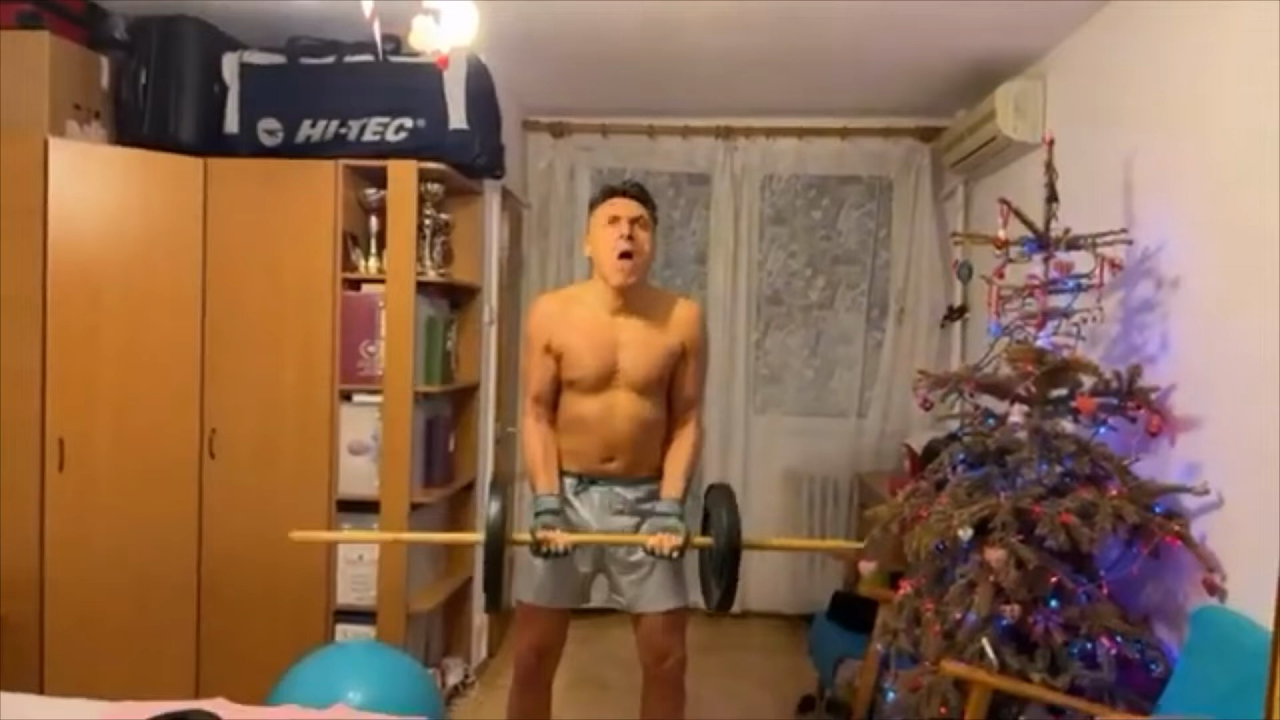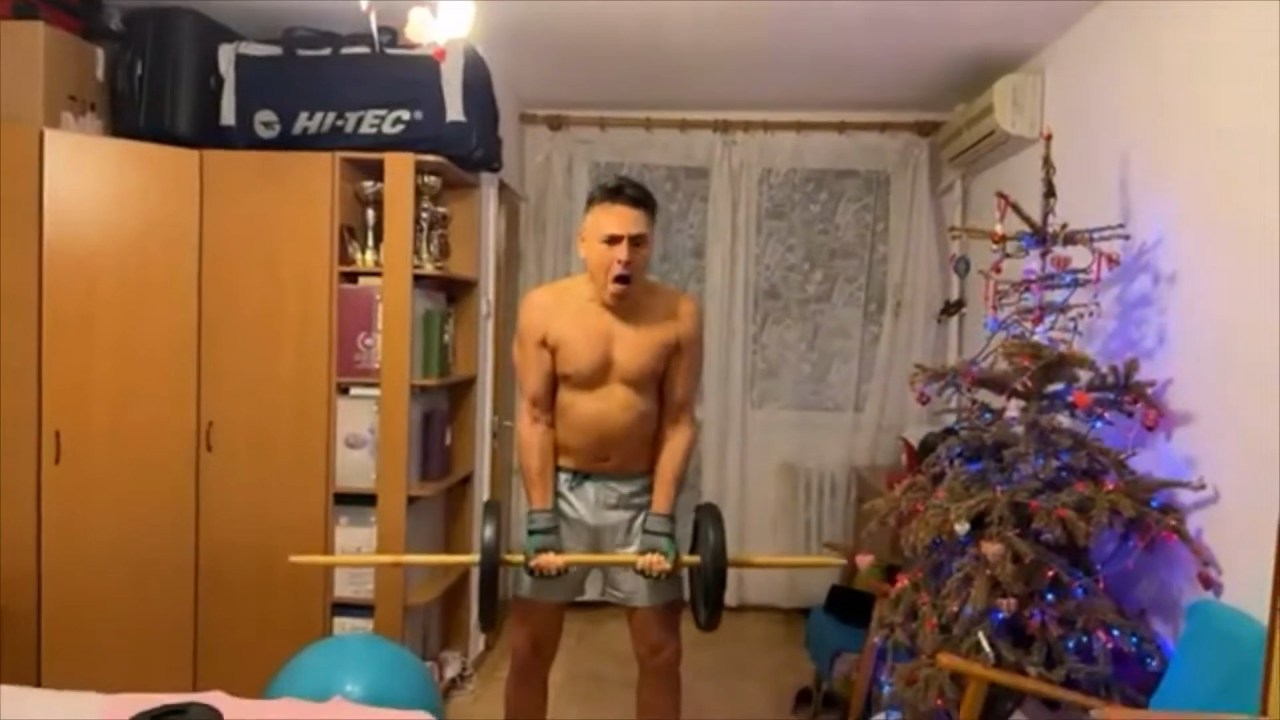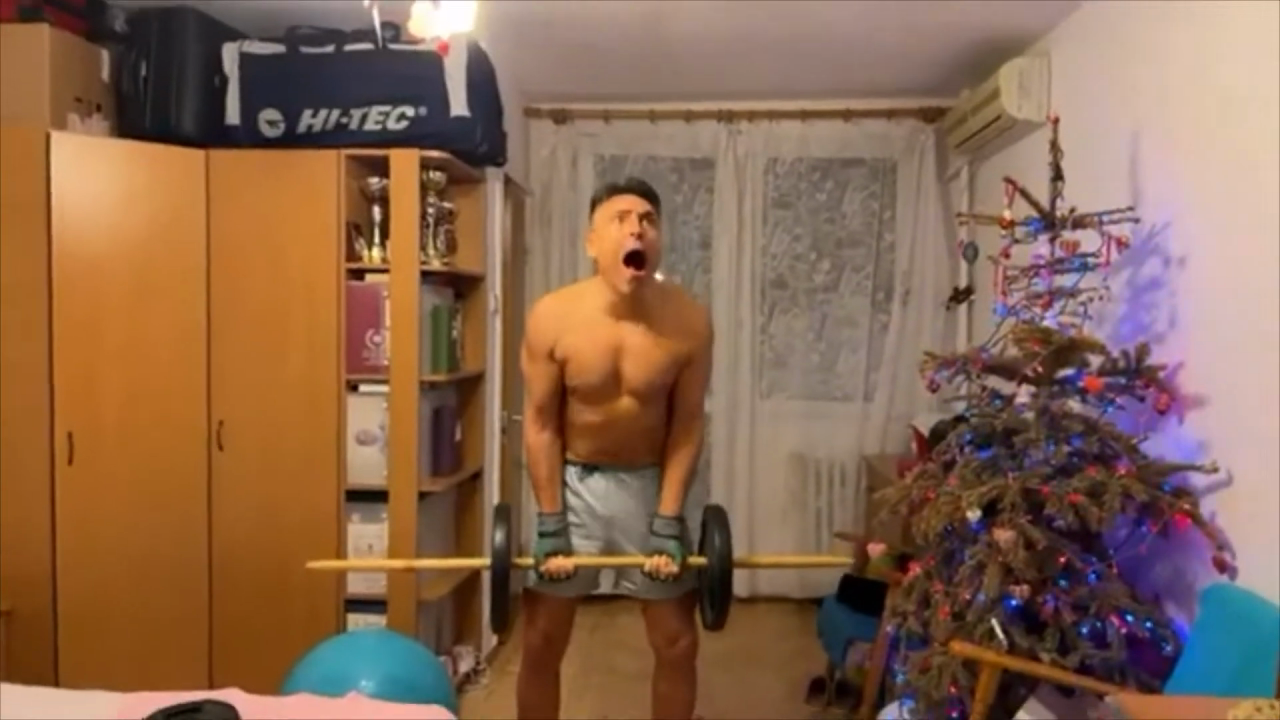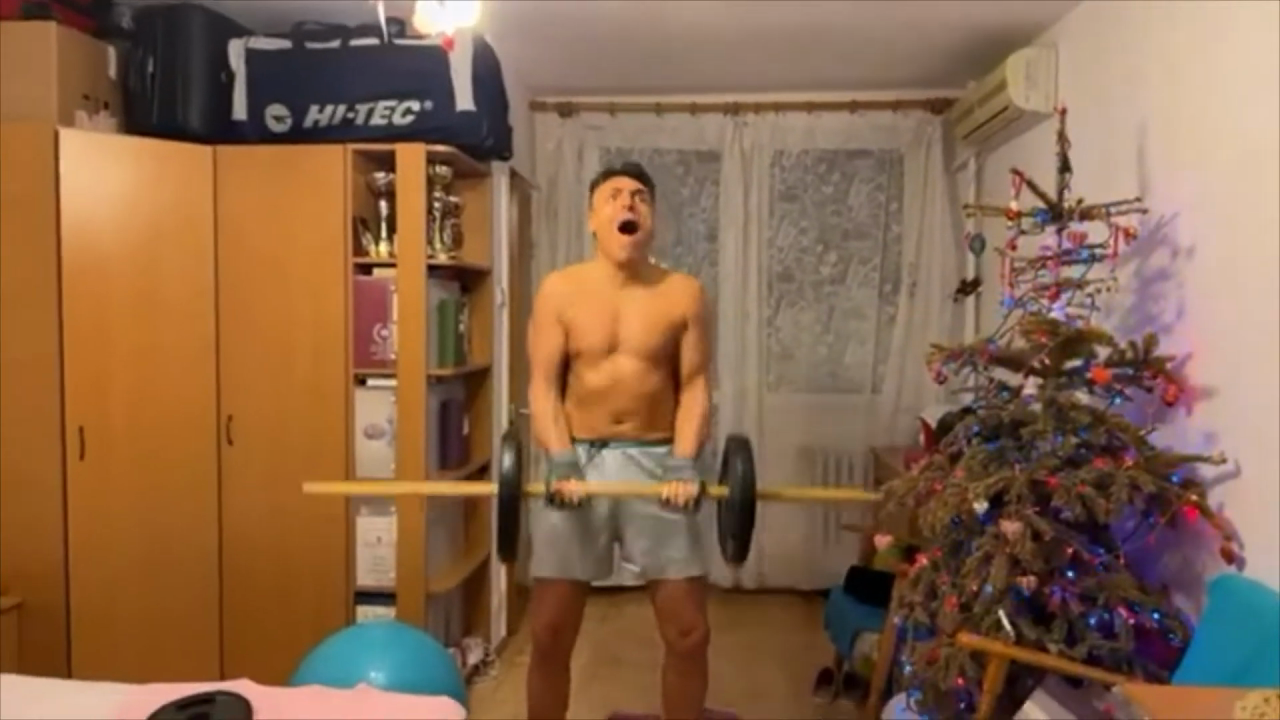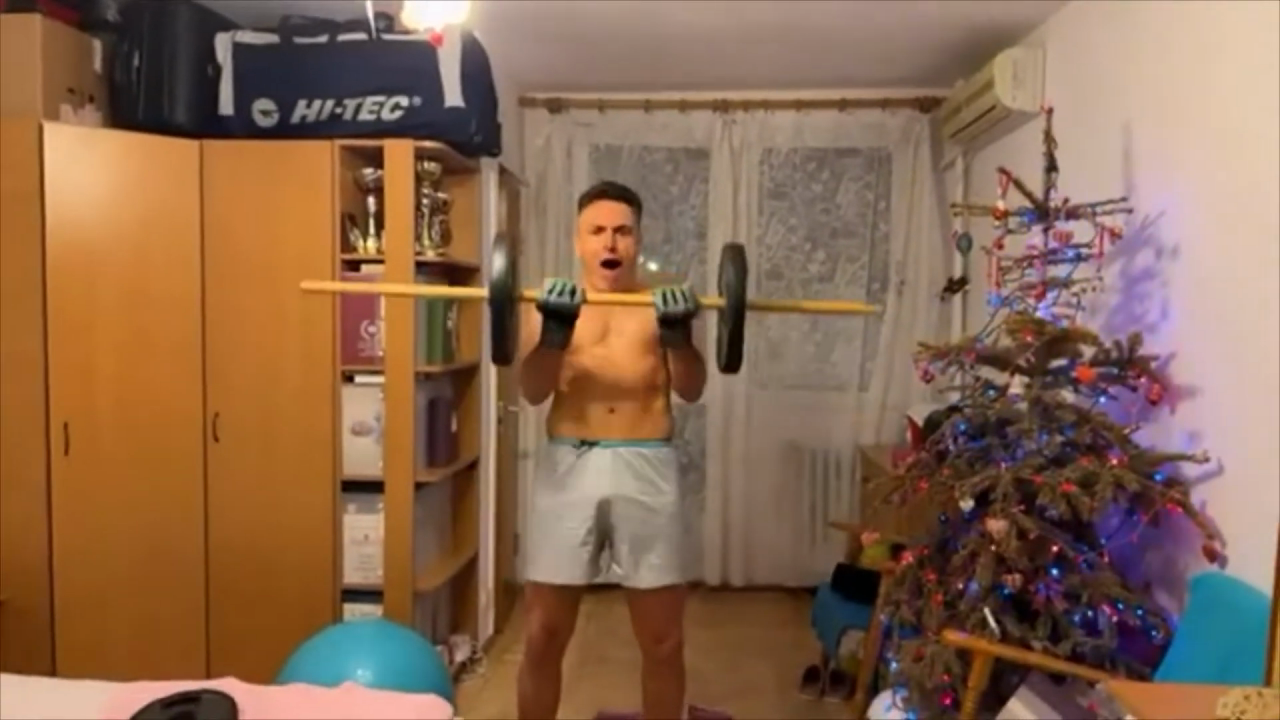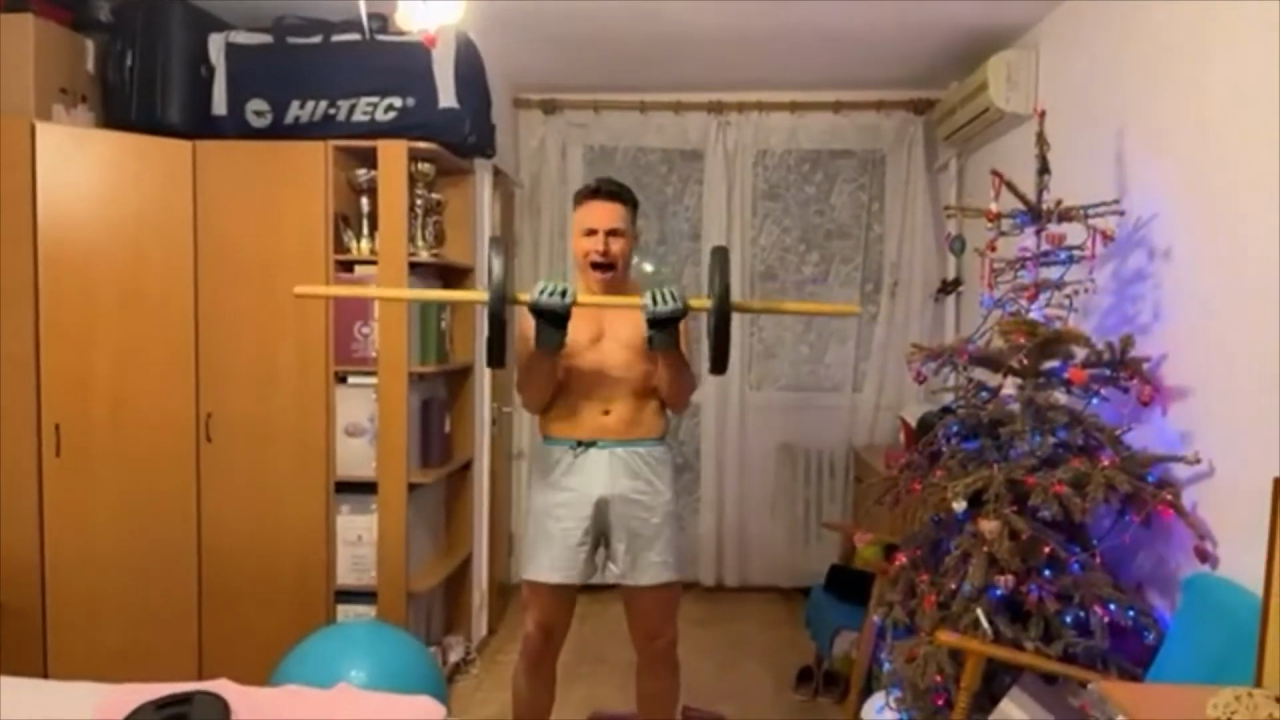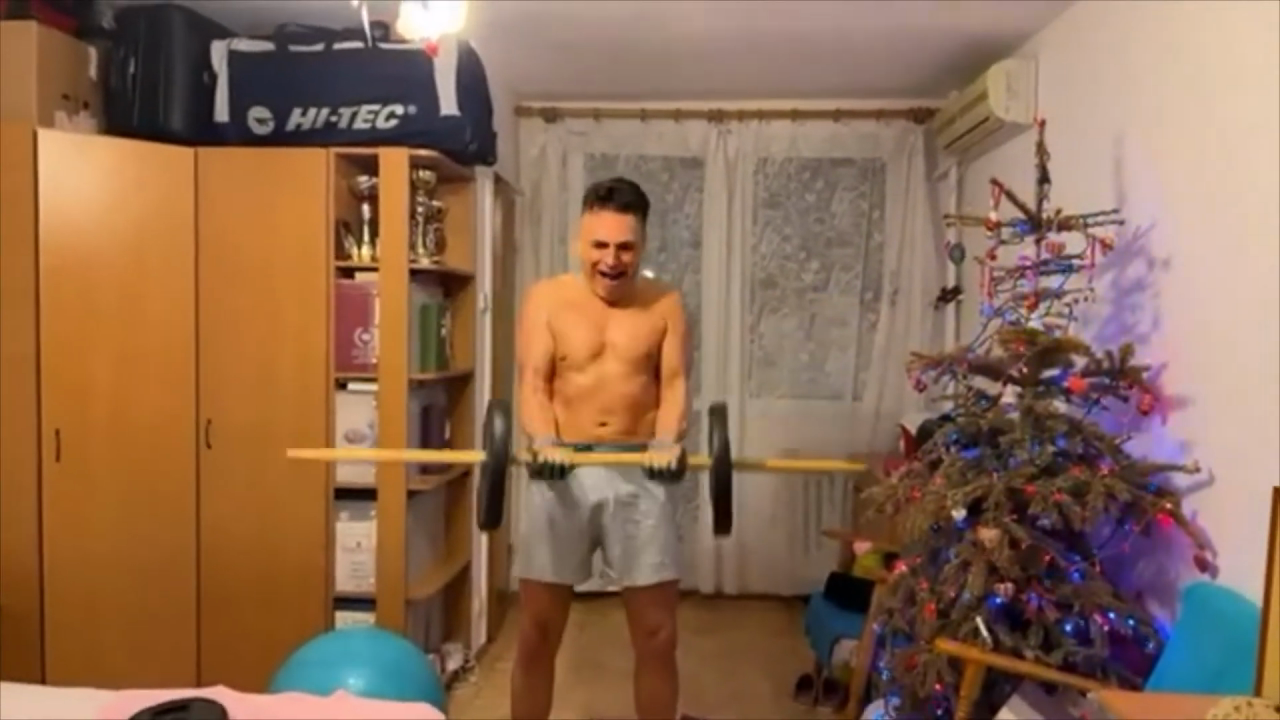
dt=0.4s
person 1, frame 1
left shoulder: (683, 319)
right shoulder: (550, 313)
left elbow: (687, 420)
right elbow: (537, 416)
left wrist: (672, 505)
right wrist: (547, 505)
left hip: (645, 500)
right hip: (569, 495)
left knee: (666, 658)
right knee: (533, 656)
person 1, frame 2
left shoulder: (680, 314)
right shoulder: (543, 307)
left elbow: (678, 421)
right elbow: (534, 418)
left wrist: (661, 521)
right wrist: (540, 521)
left hip: (638, 494)
right hip: (563, 489)
left knee: (660, 651)
right knee: (529, 650)
person 1, frame 3
left shoulder: (691, 321)
right shoulder: (552, 317)
left elbow: (686, 426)
right elbow: (540, 426)
left wrist: (668, 524)
right wrist: (550, 528)
left hip: (648, 484)
right hip: (573, 483)
left knee: (677, 644)
right knee: (540, 644)
person 1, frame 4
left shoulder: (683, 291)
right shoulder: (559, 288)
left elbow: (695, 384)
right elbow: (543, 385)
left wrist: (685, 466)
right wrist: (560, 466)
left hip: (655, 464)
right hip: (581, 464)
left knee: (689, 633)
right knee: (549, 633)
person 1, frame 5
left shoulder: (665, 300)
right shoulder: (553, 300)
left elbow: (690, 387)
right elbow: (532, 389)
left wrist: (679, 331)
right wrist: (552, 329)
left hip: (646, 469)
right hip: (568, 469)
left knee: (663, 641)
right knee: (543, 636)
person 1, frame 6
left shoulder: (659, 304)
right shoulder: (545, 301)
left elbow: (679, 397)
right elbow: (531, 398)
left wrist: (669, 334)
right wrist: (545, 333)
left hip: (642, 470)
right hip: (564, 469)
left knee: (658, 639)
right knee: (539, 635)
person 1, frame 7
left shoulder: (665, 304)
right shoulder: (546, 298)
left elbow: (674, 386)
right elbow: (533, 386)
left wrist: (668, 446)
right wrist: (544, 448)
left hip: (639, 473)
right hip: (562, 469)
left knee: (657, 635)
right knee: (537, 634)
